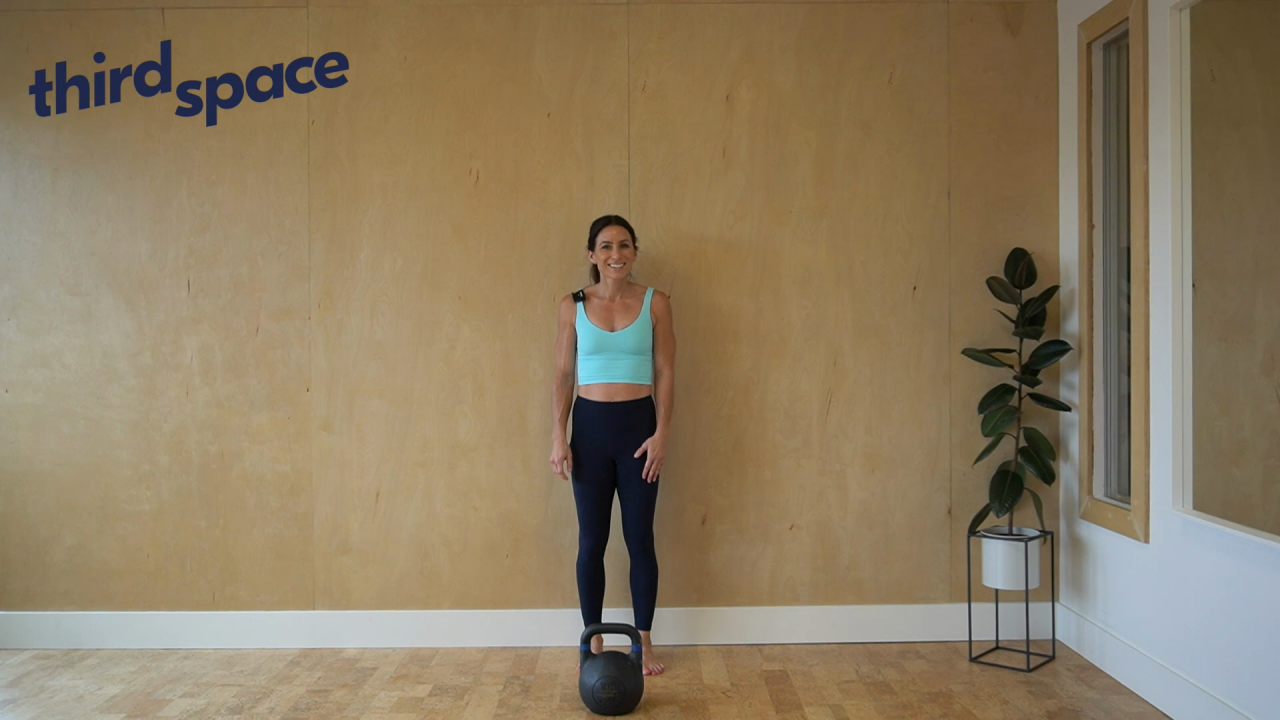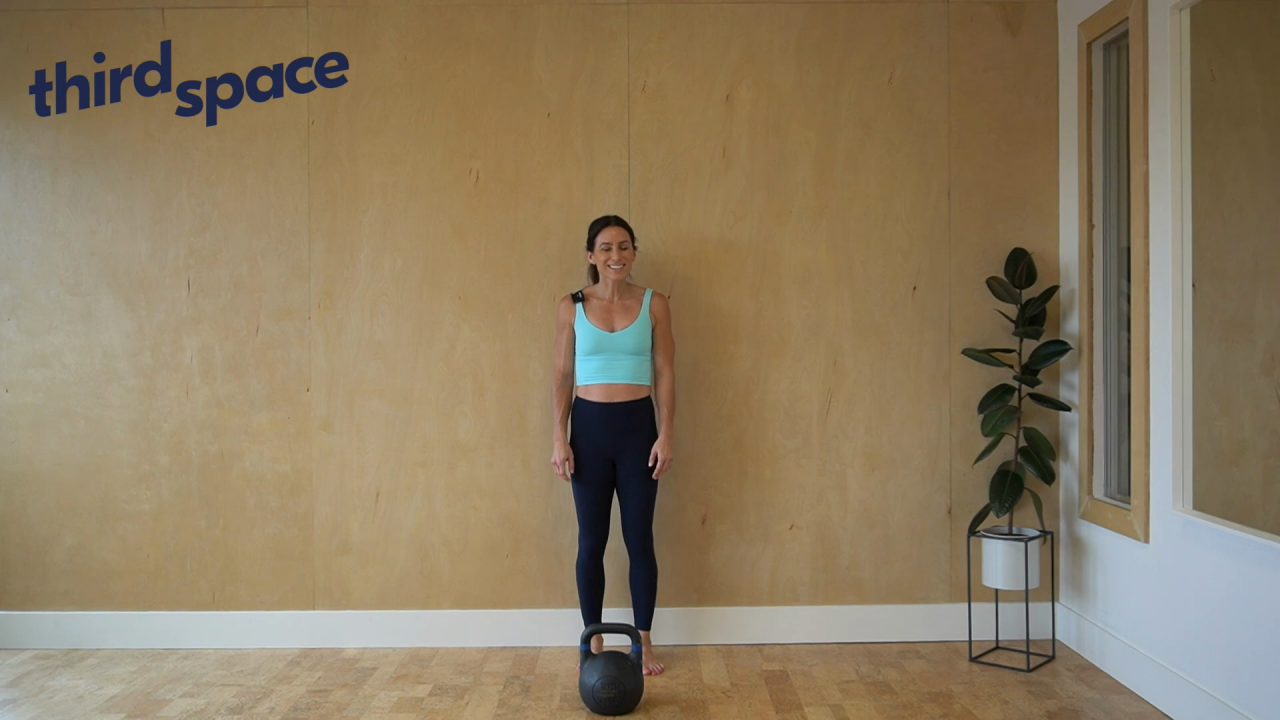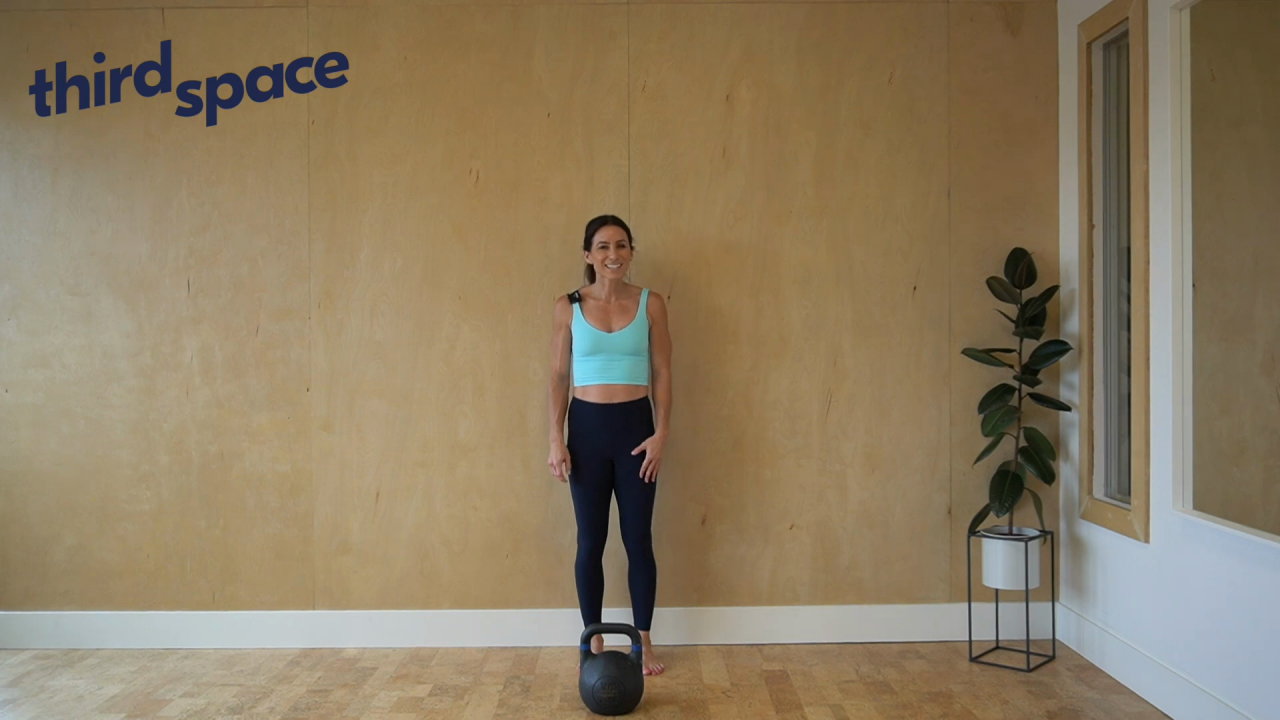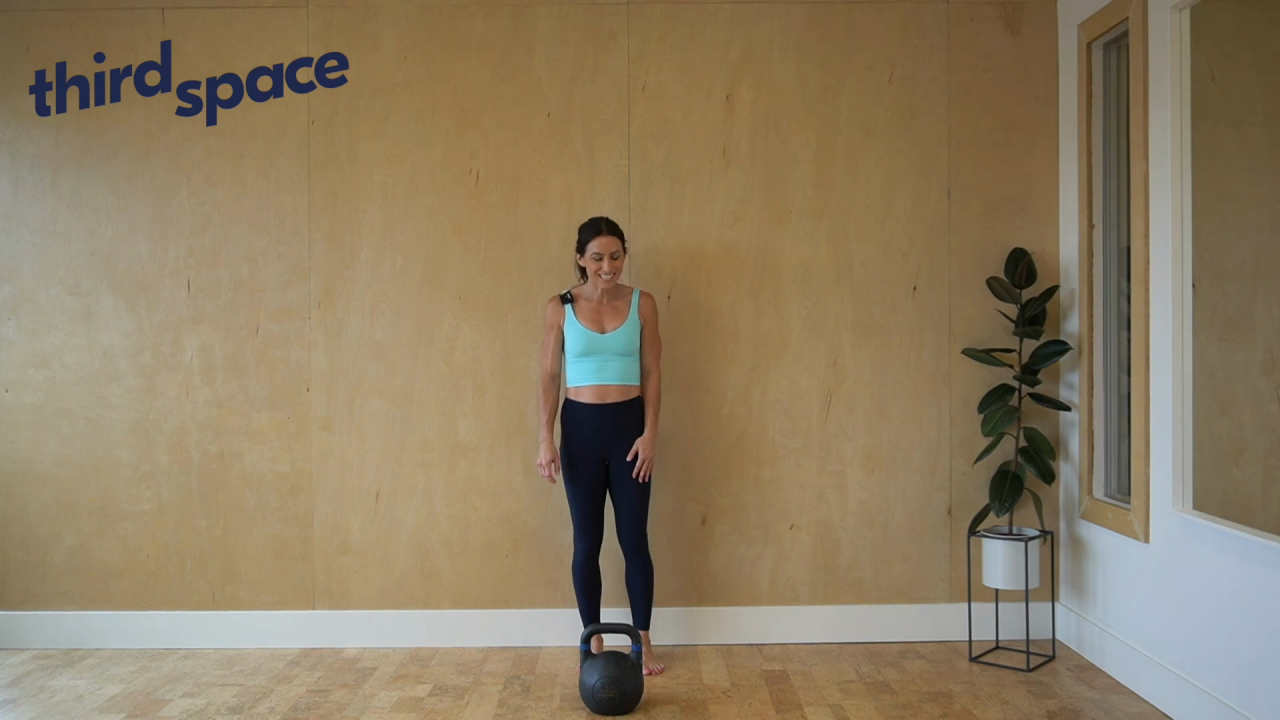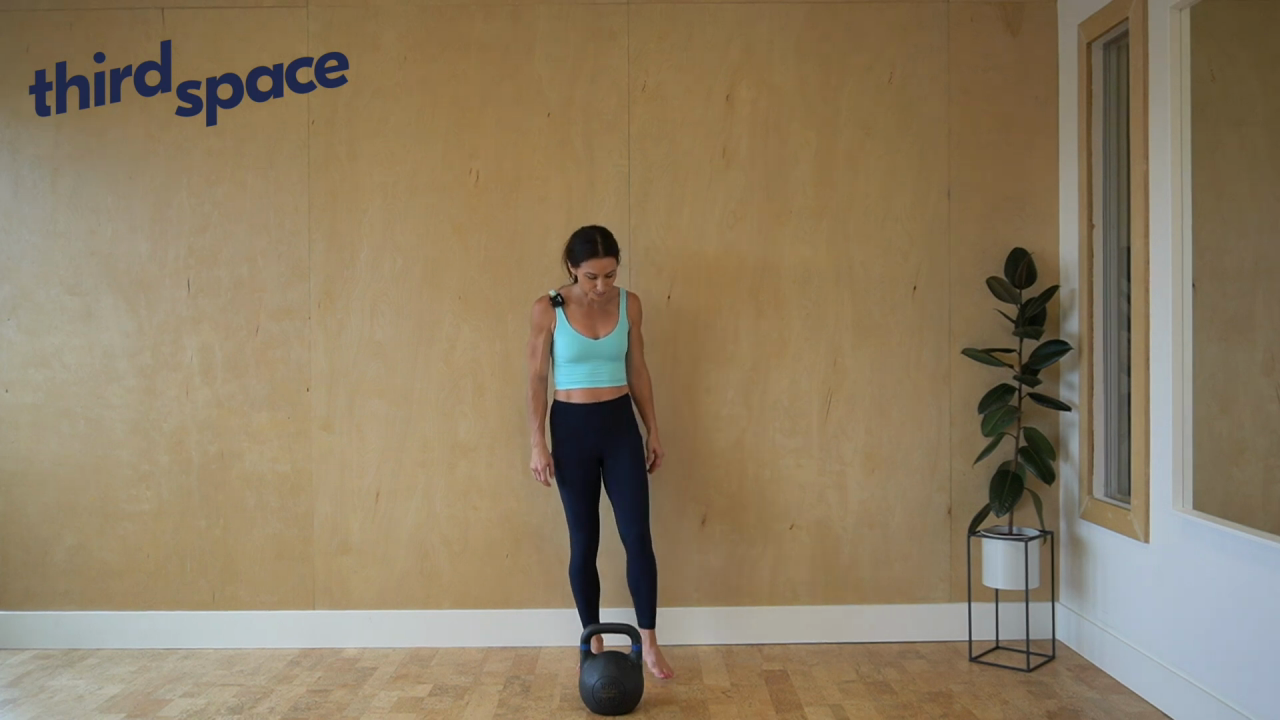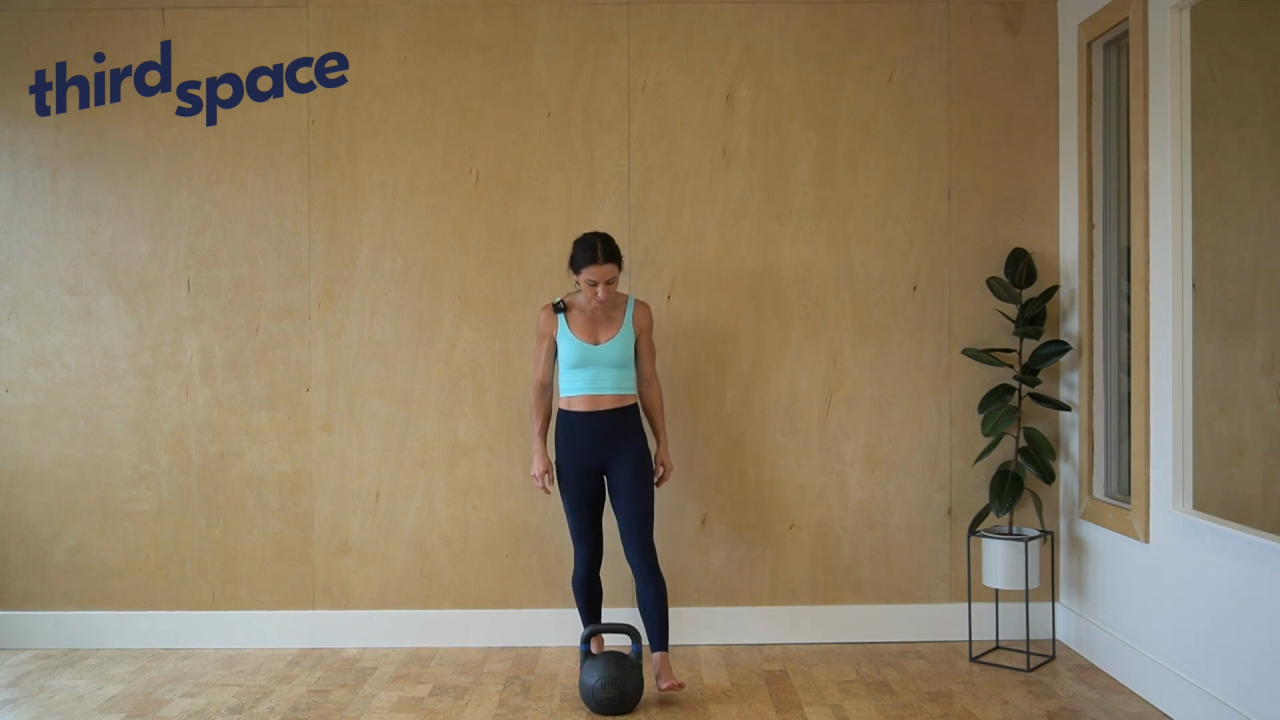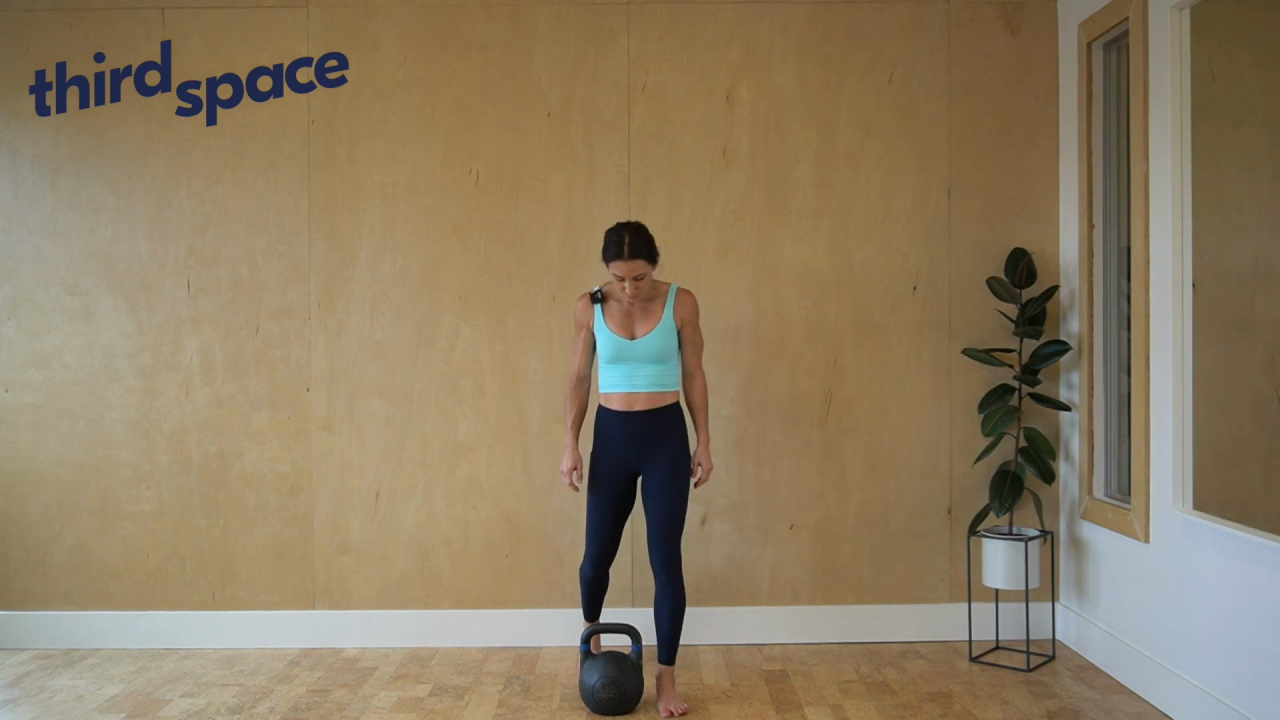
dt=0.5s
person 1, frame 1
left shoulder: (655, 303)
right shoulder: (573, 306)
left elbow: (664, 373)
right elbow: (564, 375)
left wrist: (661, 434)
right wrist: (558, 436)
left hip: (638, 426)
right hip: (590, 426)
left knee: (640, 538)
right knee: (592, 540)
left ankle: (644, 642)
right ankle: (594, 642)
person 1, frame 2
left shoulder: (654, 303)
right shoulder: (572, 306)
left elbow: (664, 373)
right elbow: (562, 375)
left wrist: (666, 435)
right wrist: (559, 437)
left hip: (637, 426)
right hip: (589, 427)
left knee: (639, 538)
right knee: (591, 540)
left ankle: (644, 641)
right ankle: (594, 642)
person 1, frame 3
left shoulder: (651, 304)
right shoulder: (568, 306)
left elbow: (661, 373)
right elbow: (559, 376)
left wrist: (660, 434)
right wrist: (556, 438)
left hip: (635, 426)
right hip: (586, 427)
left knee: (638, 539)
right knee: (590, 541)
left ankle: (644, 641)
right ankle: (594, 641)
person 1, frame 4
left shoulder: (642, 303)
right shoulder: (560, 307)
left elbow: (651, 373)
right elbow: (550, 376)
left wrist: (650, 432)
right wrist: (546, 438)
left hip: (629, 426)
right hip: (581, 428)
left knee: (634, 540)
right knee: (586, 541)
left ankle: (643, 641)
right ankle: (594, 641)
person 1, frame 5
left shoulder: (629, 304)
right shoulder: (547, 309)
left elbow: (637, 370)
right elbow: (537, 378)
left wrist: (653, 430)
right wrist: (538, 442)
left hip: (620, 425)
right hip: (572, 427)
left knee: (638, 537)
right knee: (584, 542)
left ankle: (648, 642)
right ankle: (594, 642)
person 1, frame 6
left shoulder: (638, 313)
right shoulder: (552, 316)
left elbow: (648, 381)
right elbow: (542, 386)
left wrist: (662, 443)
right wrist: (539, 449)
left hip: (626, 436)
right hip: (575, 438)
left knee: (641, 551)
right knee: (587, 552)
left ankle: (661, 660)
right ankle: (595, 646)
person 1, frame 7
left shoulder: (681, 303)
right shoulder: (589, 306)
left elbow: (694, 376)
right elbow: (580, 378)
left wrist: (703, 442)
right wrist: (570, 444)
left hip: (666, 437)
right hip: (611, 436)
left knee: (666, 559)
right knee: (597, 554)
left ankle: (666, 677)
right ankle: (592, 636)
